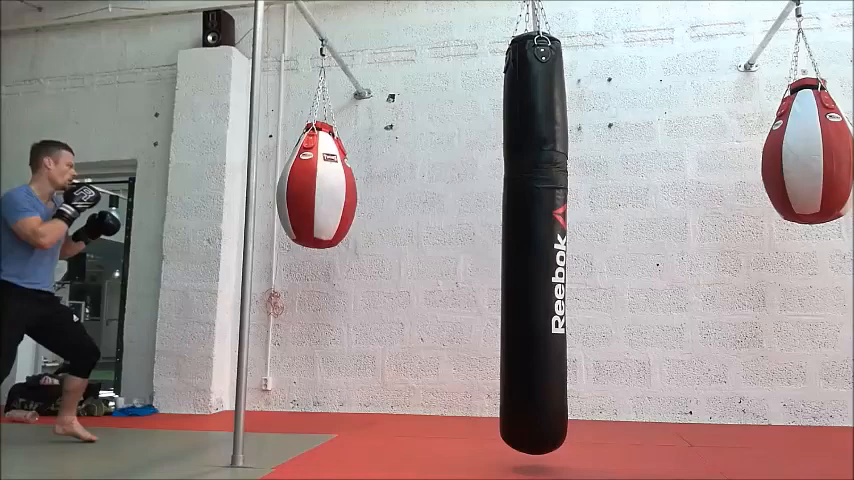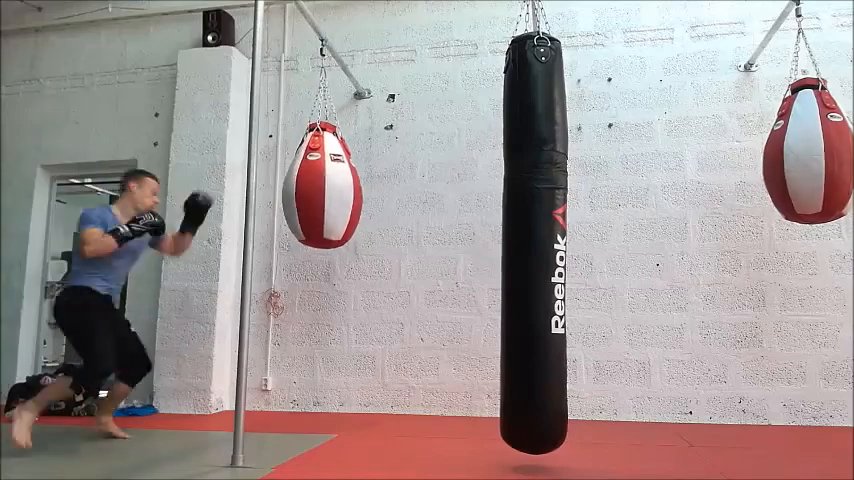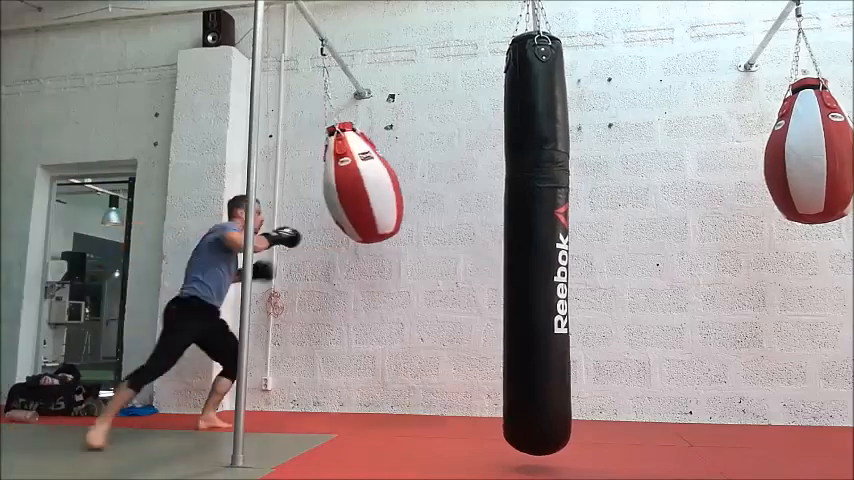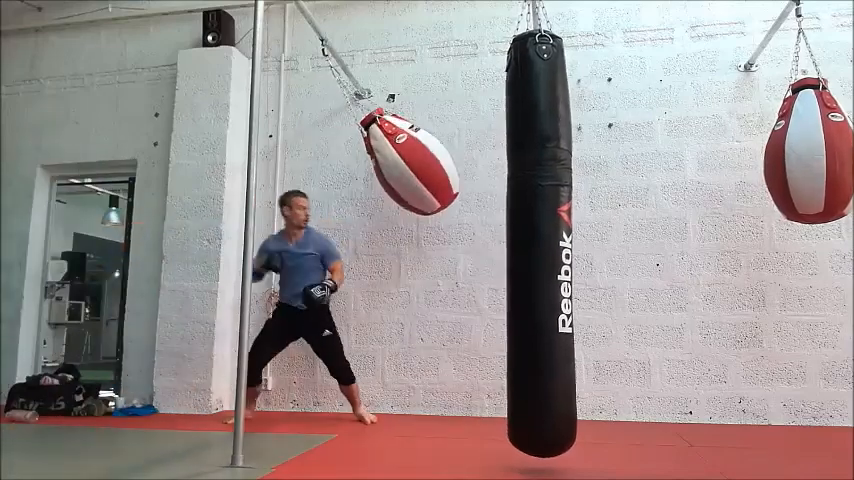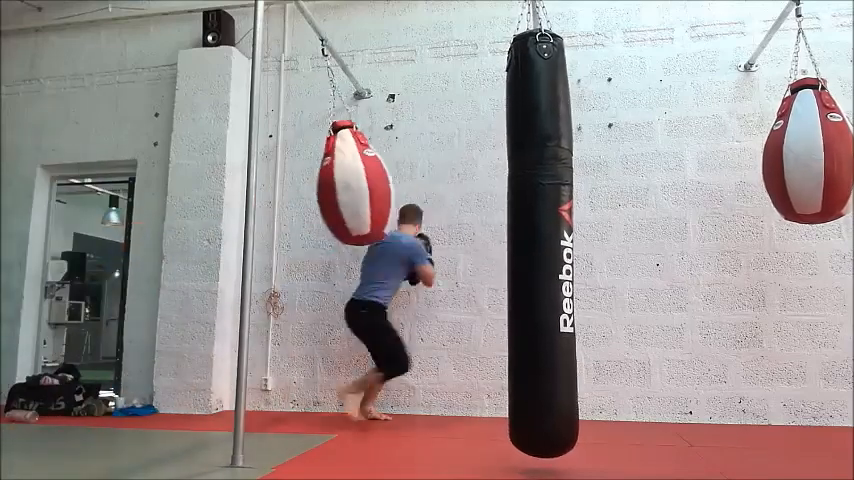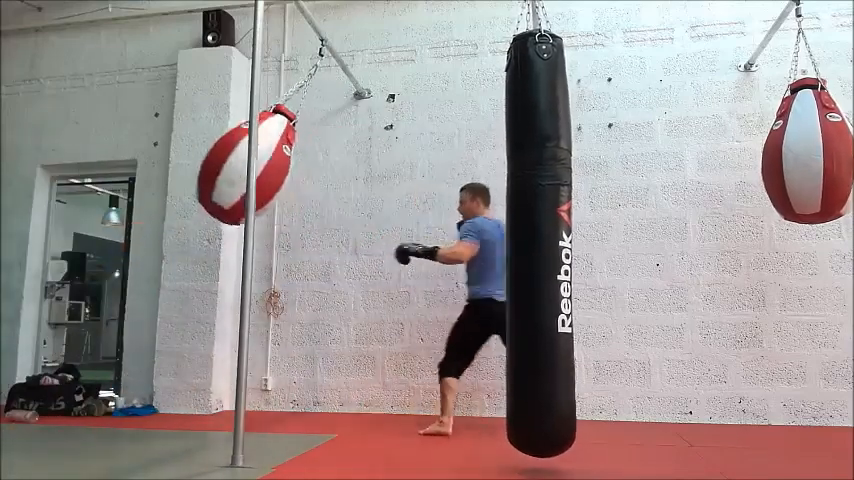
dt=0.4s
person 1, frame 1
left shoulder: (55, 203)
left elbow: (64, 250)
right elbow: (42, 238)
left wrist: (88, 233)
right wrist: (71, 209)
left hip: (44, 299)
left knee: (86, 353)
left ankle: (67, 419)
person 1, frame 2
left shoulder: (143, 227)
right shoulder: (96, 215)
left elbow: (174, 248)
right elbow: (90, 249)
left wrist: (192, 223)
right wrist: (128, 231)
left hip: (104, 305)
right hip: (79, 302)
left knee: (139, 364)
right knee: (101, 369)
left ankle: (105, 418)
right ankle: (27, 410)
person 1, frame 3
left shoulder: (225, 242)
right shoulder: (228, 230)
right elbow: (246, 244)
left wrist: (248, 273)
right wrist: (275, 236)
left hip: (207, 314)
right hip: (189, 310)
left knee: (236, 360)
right knee: (154, 368)
left ankle: (208, 416)
right ankle: (103, 423)
person 1, frame 4
left shoulder: (319, 240)
right shoulder: (271, 244)
left elbow: (338, 273)
right elbow: (254, 274)
left wrist: (326, 288)
right wrist: (261, 268)
left hip: (317, 314)
right hip: (287, 312)
left knee: (339, 367)
right knee: (254, 361)
left ankle: (358, 409)
right ankle: (247, 408)
person 1, frame 5
left shoulder: (384, 240)
right shoulder: (413, 245)
right elbow: (428, 280)
right wrist: (426, 256)
left hip: (358, 308)
right hip: (369, 310)
left knee: (389, 362)
right knee: (399, 362)
left ankle: (366, 407)
right ankle: (350, 392)
person 1, frame 6
right shoulder: (506, 229)
left elbow: (457, 255)
left wrist: (420, 250)
left hip: (483, 309)
right hip: (507, 309)
left knee: (451, 364)
left ankle: (444, 421)
